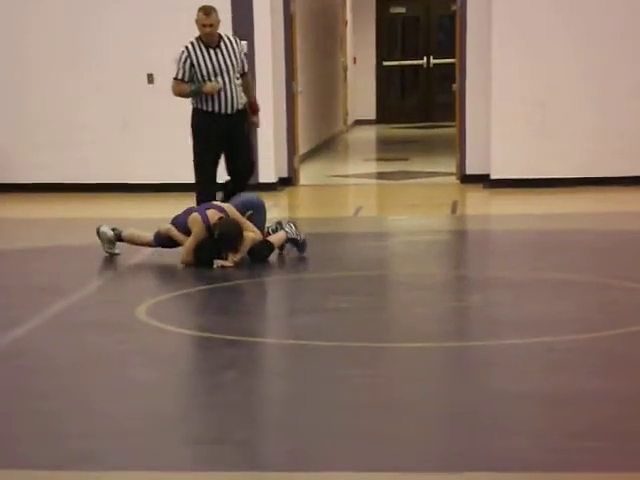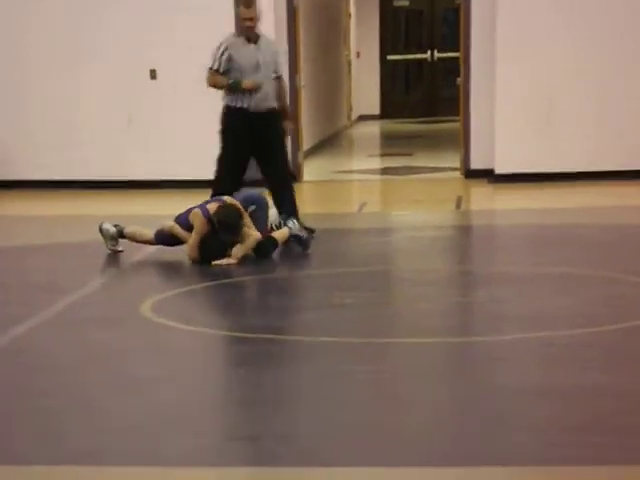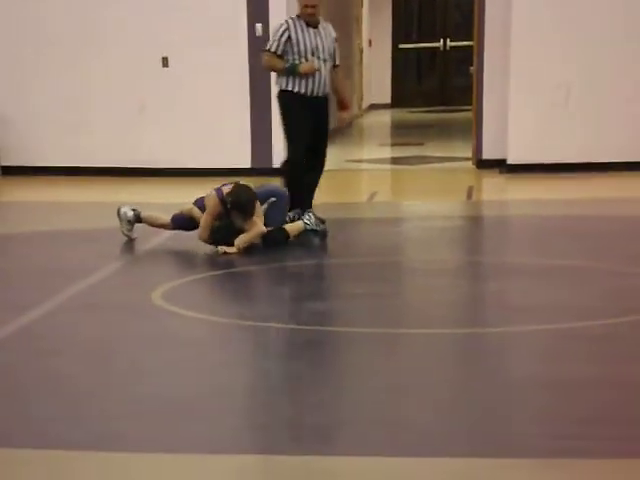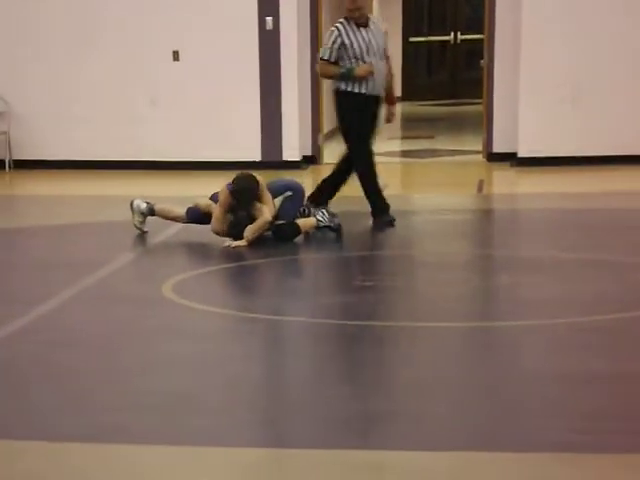
dt=0.4s
person 1, frame 1
left shoulder: (234, 43)
right shoulder: (189, 51)
left elbow: (245, 77)
right elbow: (177, 88)
left wrist: (254, 109)
right wrist: (200, 89)
left hip: (237, 116)
right hip: (207, 120)
left knee: (245, 168)
right knee: (206, 174)
person 1, frame 2
left shoulder: (270, 44)
right shoulder: (228, 45)
left elbow: (278, 82)
right elbow: (212, 79)
left wrist: (285, 115)
right wrist: (239, 84)
left hip: (268, 117)
right hip: (239, 118)
left knee: (280, 170)
right knee: (229, 173)
left ankle: (291, 220)
person 1, frame 3
left shoulder: (329, 31)
right shoulder: (287, 28)
left elbow: (334, 70)
right elbow: (268, 61)
left wrist: (343, 105)
right wrist: (296, 68)
left hip: (319, 101)
right hip: (293, 100)
left knee: (316, 158)
right knee: (298, 154)
left ankle: (302, 209)
right ankle: (289, 205)
person 1, frame 4
left shoulder: (378, 27)
right shoulder: (338, 32)
left elbow: (385, 64)
right elbow: (323, 69)
left wrist: (390, 100)
right wrist: (351, 72)
left hip: (372, 99)
right hip: (350, 101)
left knee: (355, 155)
right knee: (362, 155)
left ankle: (318, 199)
right ankle: (380, 210)
person 2, frame 1
left shoulder: (228, 211)
right shoulder: (201, 227)
left elbow: (254, 234)
right elbow: (186, 259)
left wrist: (234, 257)
right hip: (184, 223)
left knee: (258, 254)
right knee: (153, 240)
left ankle: (285, 232)
right ankle: (113, 234)
person 2, frame 2
left shoulder: (231, 204)
right shoulder: (202, 221)
left elbow: (253, 234)
right elbow: (192, 255)
left wrist: (235, 256)
right hip: (188, 222)
left knee: (262, 250)
right knee: (155, 238)
left ankle: (290, 229)
right ankle: (116, 231)
person 2, frame 3
left shoulder: (249, 196)
right shoulder: (216, 202)
left elbow: (258, 227)
right elbow: (203, 236)
left wrist: (236, 246)
right hip: (210, 208)
left knee: (271, 240)
right knee: (172, 223)
left ankle: (305, 222)
right ankle: (132, 215)
person 2, frame 4
left shoulder: (258, 184)
right shoulder: (227, 196)
left elbow: (267, 216)
right elbow: (217, 228)
left wrist: (246, 238)
left knee: (282, 233)
right knee: (186, 216)
left ankle: (318, 218)
right ankle: (146, 208)
